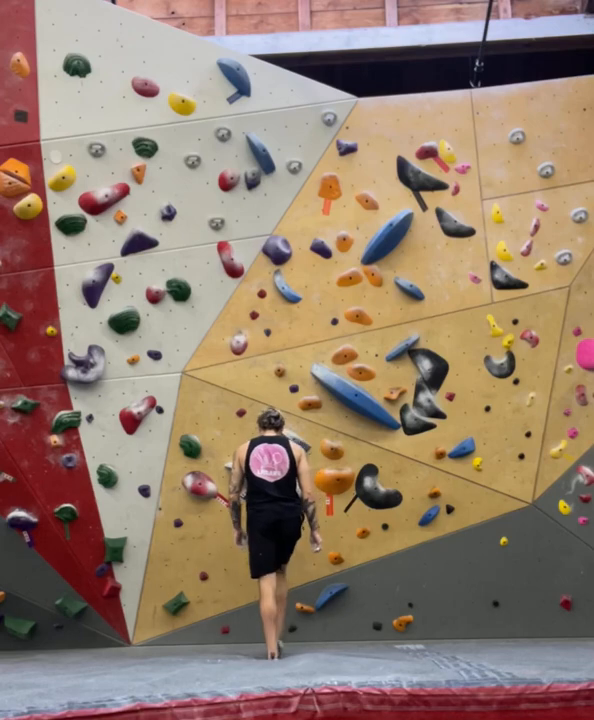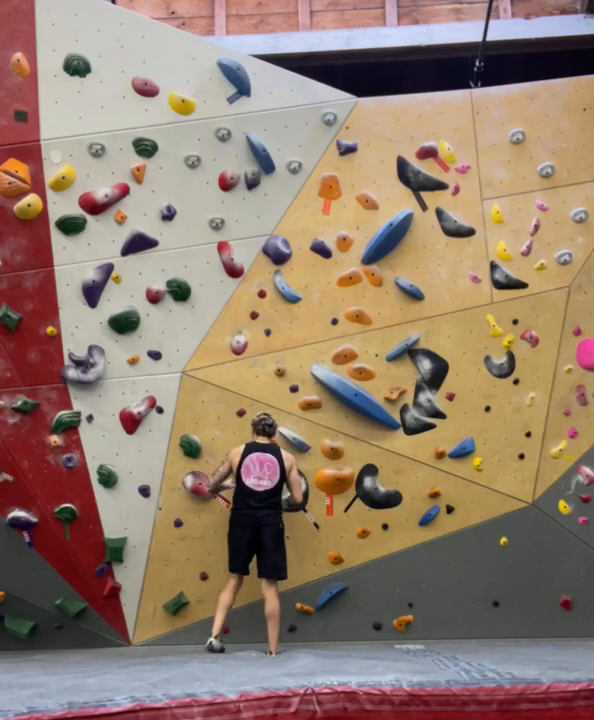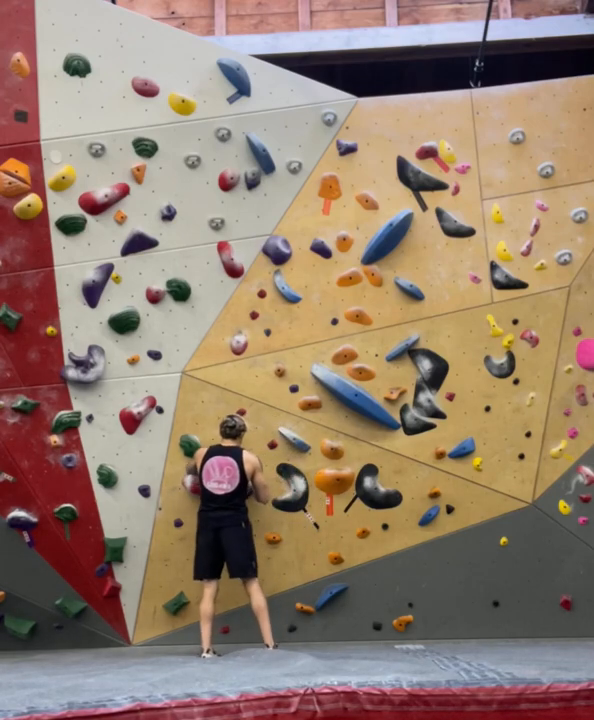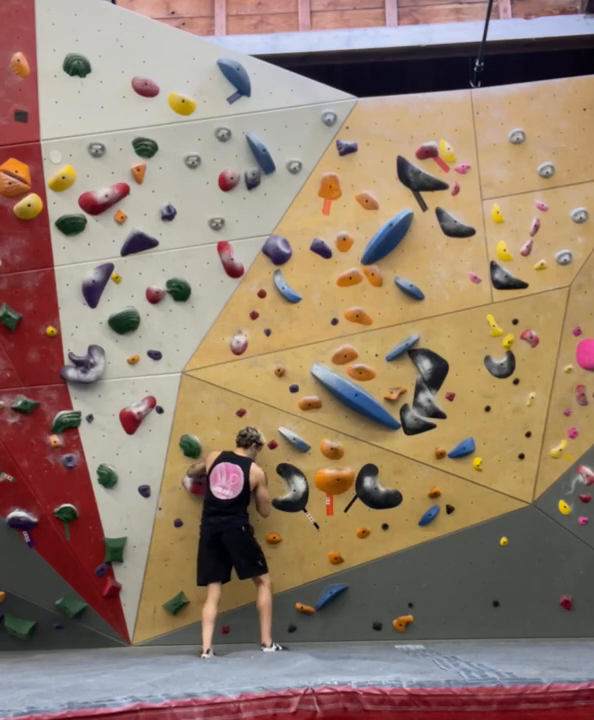
dt=0.7s
person 1, frame 1
left shoulder: (244, 449)
right shoulder: (295, 449)
left elbow: (233, 495)
right elbow: (307, 494)
left wrist: (237, 528)
right wrist: (314, 529)
left hip: (260, 519)
right hip: (289, 517)
left knee: (266, 586)
right knee: (279, 572)
left ankle: (273, 651)
right ankle: (277, 640)
person 1, frame 2
left shoulder: (237, 453)
right shoulder: (286, 458)
left elbow: (211, 486)
right elbow: (297, 498)
left wrist: (228, 485)
left hip: (241, 523)
right hip: (271, 524)
left knee: (234, 581)
right knee: (269, 588)
left ankle: (215, 636)
right ankle: (273, 650)
person 1, frame 3
left shoulder: (202, 454)
right shoulder: (250, 459)
left elbow: (190, 470)
right elbow: (264, 498)
left hip: (207, 525)
right hip: (235, 526)
left knee: (209, 590)
right knee: (252, 584)
left ankle: (206, 649)
right ankle: (269, 644)
person 1, frame 4
left shoulder: (213, 457)
right shoulder: (256, 471)
left elbow: (191, 473)
right elbow: (265, 511)
left hip: (209, 530)
right hip: (236, 530)
left knee: (212, 594)
right knee: (264, 582)
left ankle: (206, 650)
right ankle: (267, 644)
